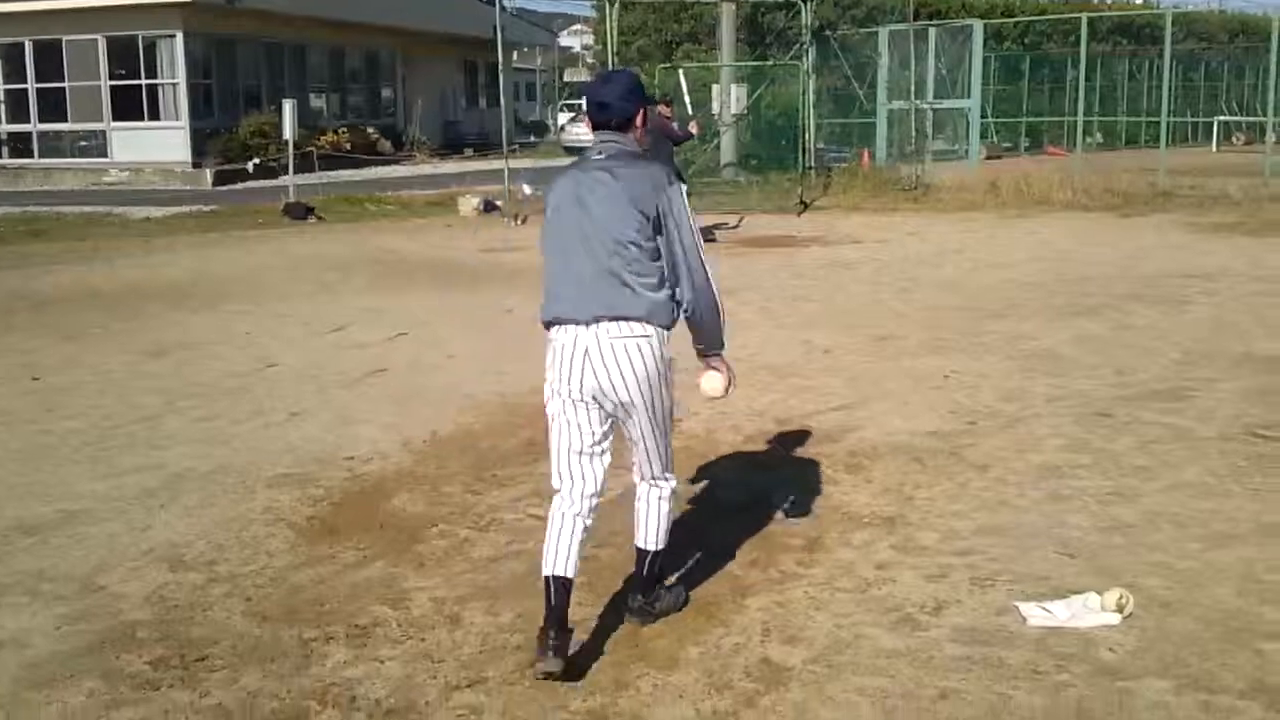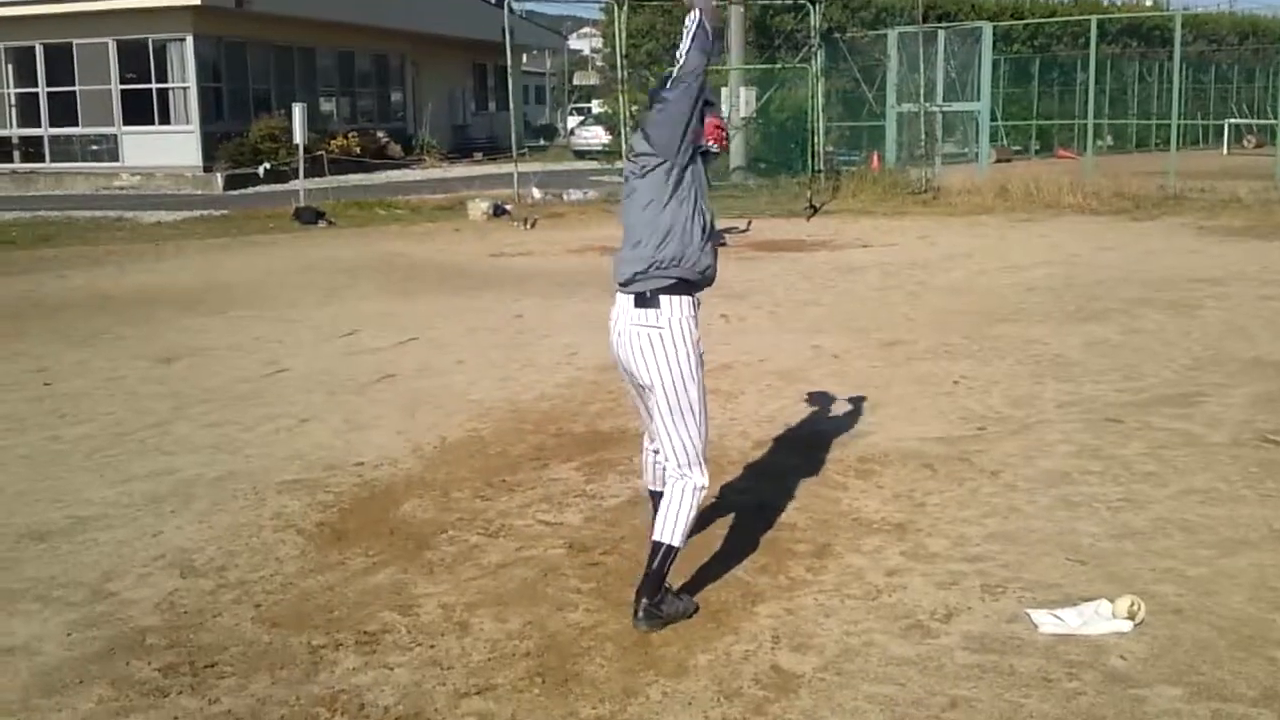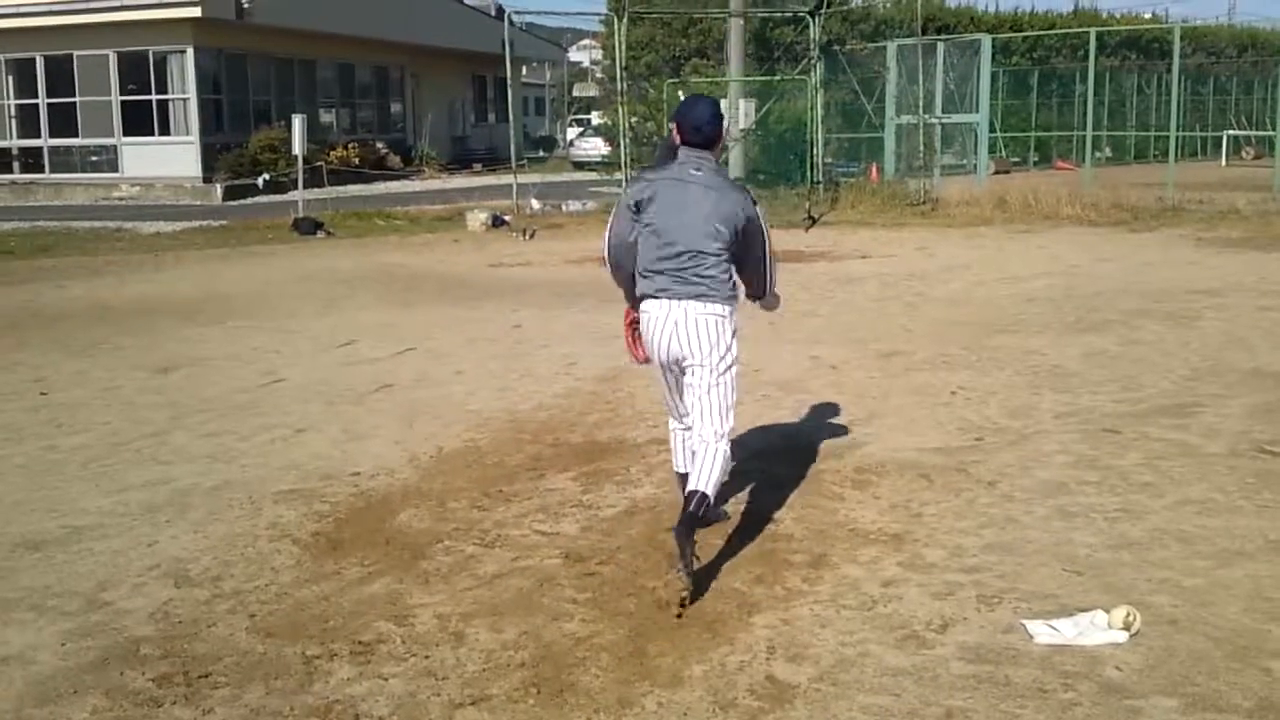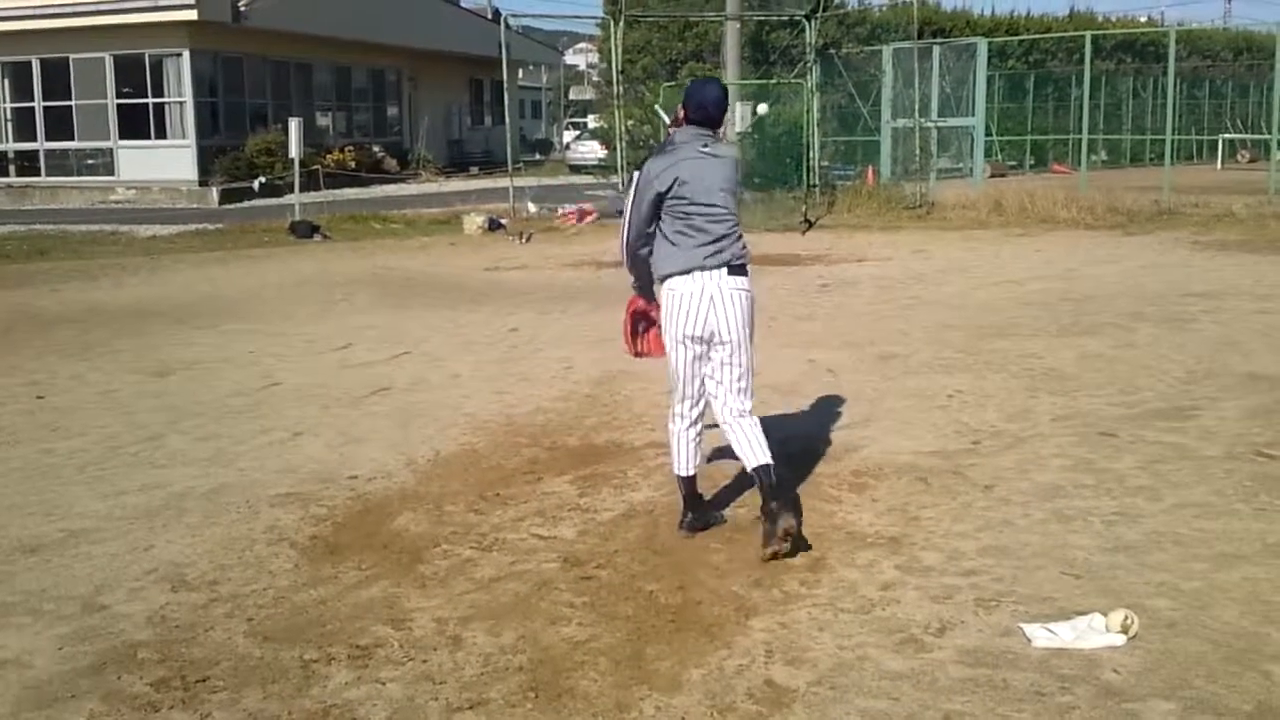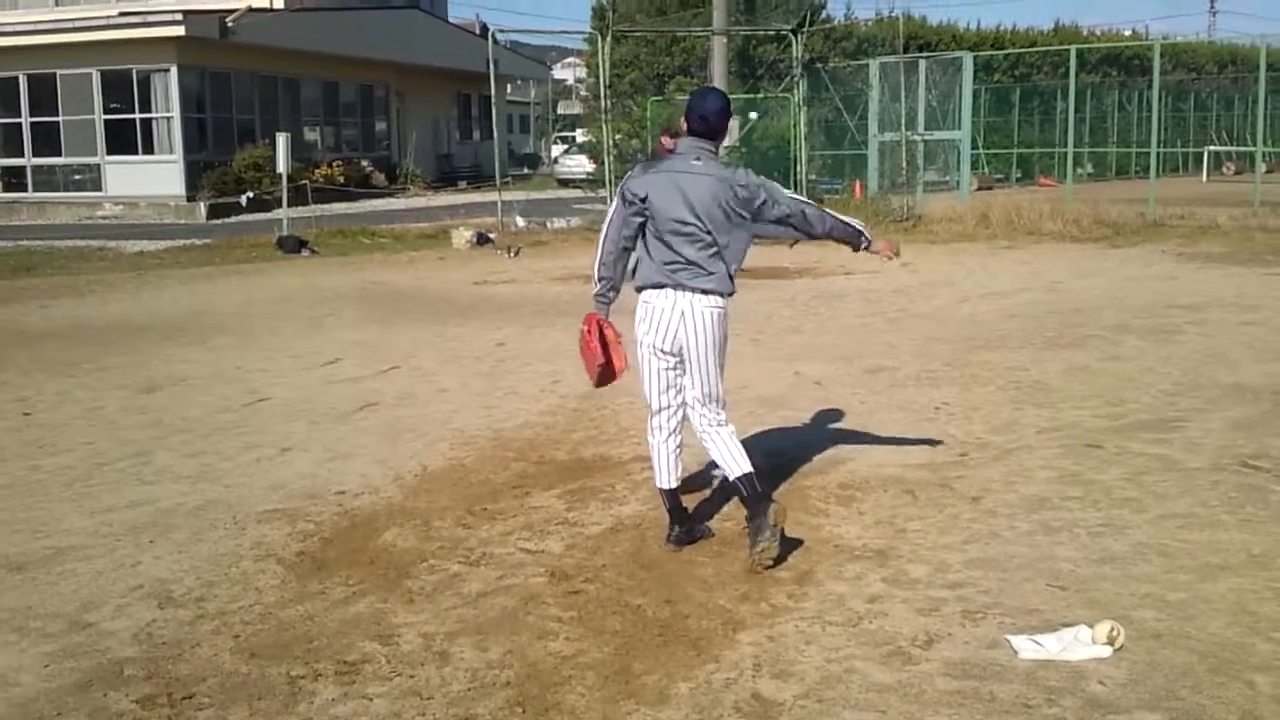
dt=0.4s
person 1, frame 1
left shoulder: (557, 189)
right shoulder: (659, 182)
right elbow: (691, 273)
right wrist: (712, 347)
left hip: (566, 347)
right hip: (634, 344)
left knee: (572, 493)
right knee: (653, 476)
left ankle: (554, 631)
right ankle: (645, 591)
person 1, frame 2
left shoulder: (651, 155)
right shoulder: (663, 138)
right elbow: (684, 78)
left hip: (628, 316)
right hip: (665, 319)
left knee: (663, 437)
right knee: (687, 463)
left ankle: (664, 512)
right ankle: (650, 596)
person 1, frame 3
left shoulder: (645, 186)
right shoulder: (739, 197)
left elbow: (617, 252)
right elbow: (756, 259)
left wrist: (635, 297)
right wrist: (765, 293)
left hip: (663, 315)
right hip: (712, 317)
left knee: (683, 417)
right knee: (714, 434)
left ankle: (694, 503)
right ankle: (689, 529)
person 1, frame 4
left shoulder: (658, 165)
right shoulder: (728, 161)
left elbow: (636, 236)
left wrist: (644, 288)
left hip: (683, 290)
right hip: (733, 288)
left knee: (685, 406)
right knee: (735, 405)
left ankle: (692, 507)
right ankle: (776, 500)
person 1, frame 5
left shoulder: (645, 176)
right shoulder: (739, 184)
left elbow: (614, 245)
right elbow: (805, 215)
left wrist: (601, 305)
right wrist: (863, 237)
left hip: (656, 307)
right hip: (708, 309)
left knee: (663, 420)
right knee: (710, 416)
left ankle: (679, 521)
right ankle: (758, 504)
